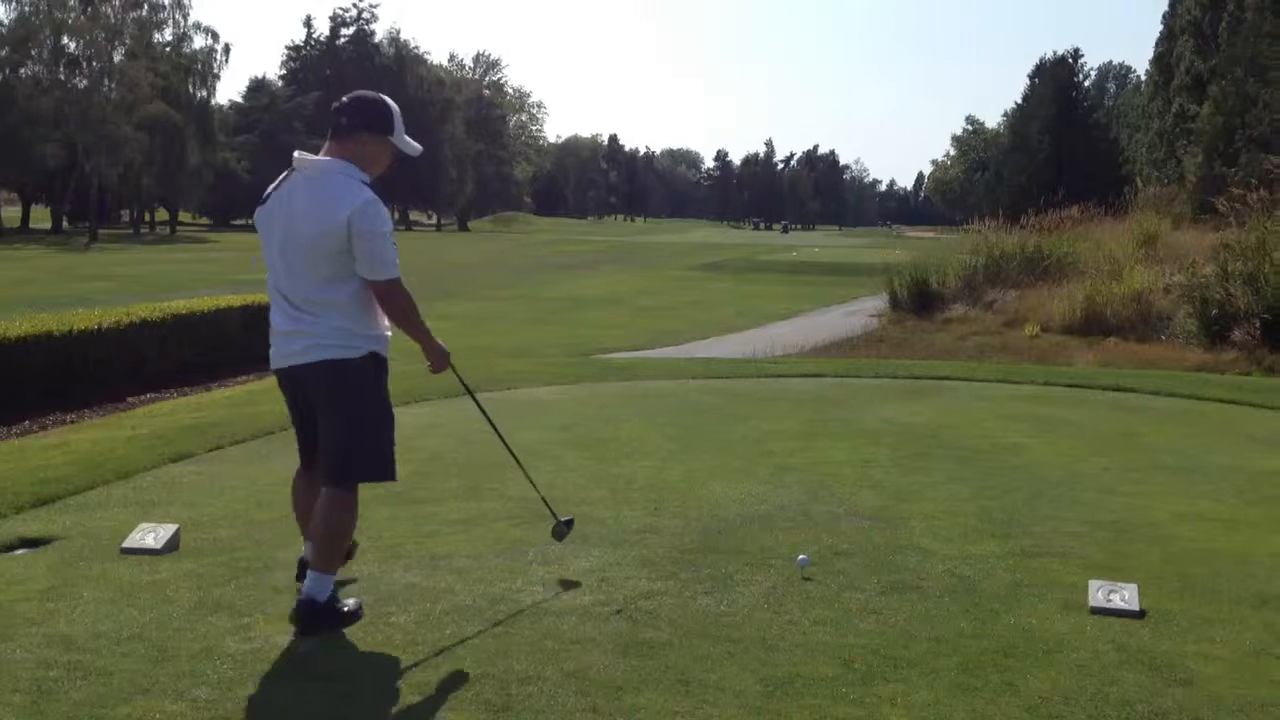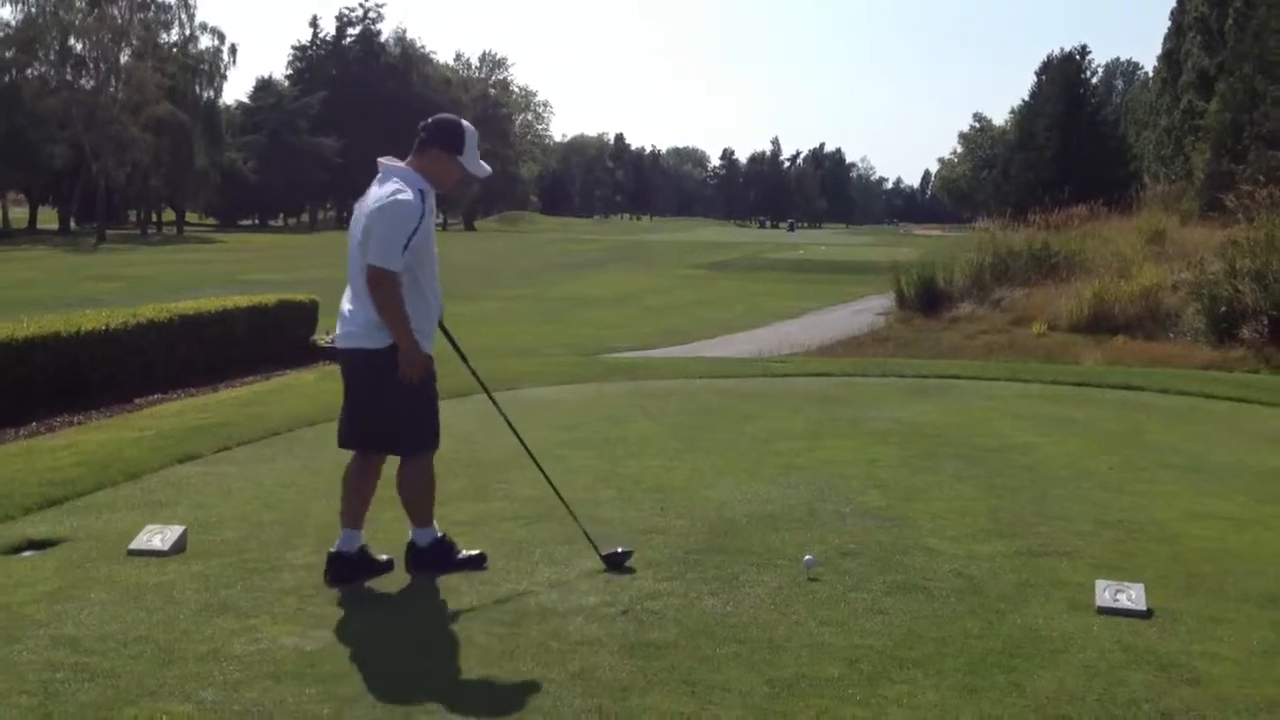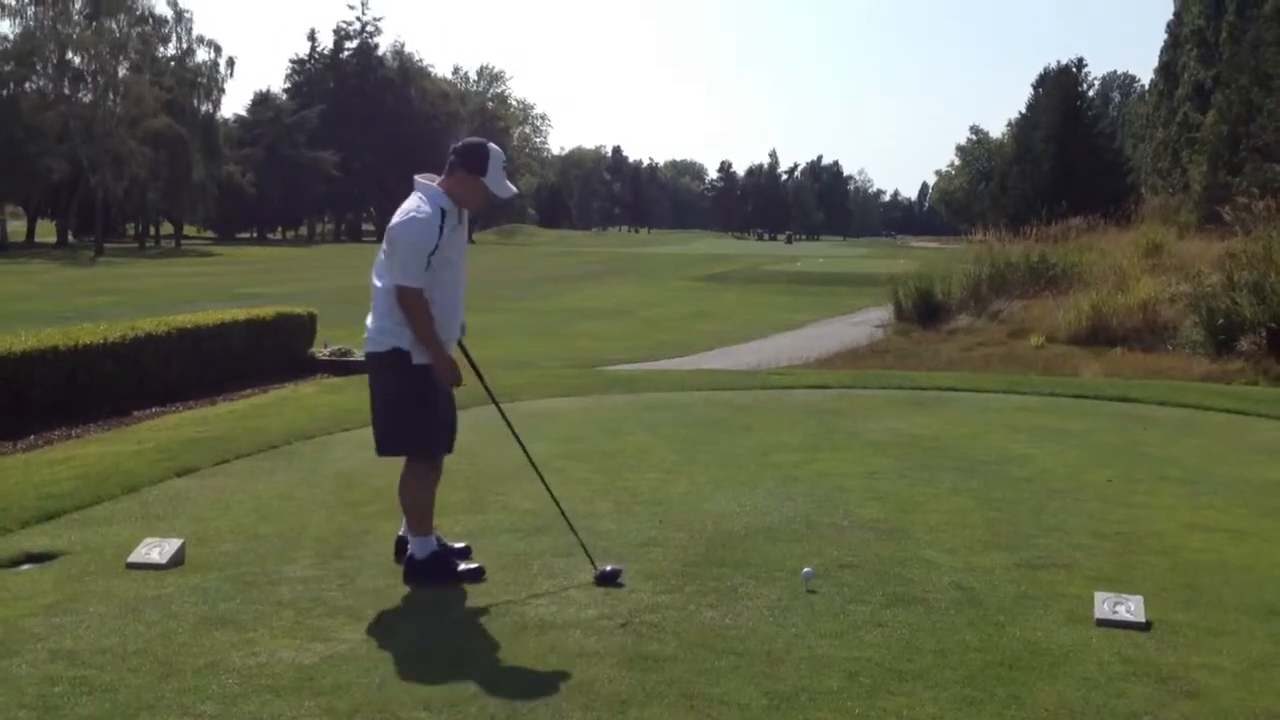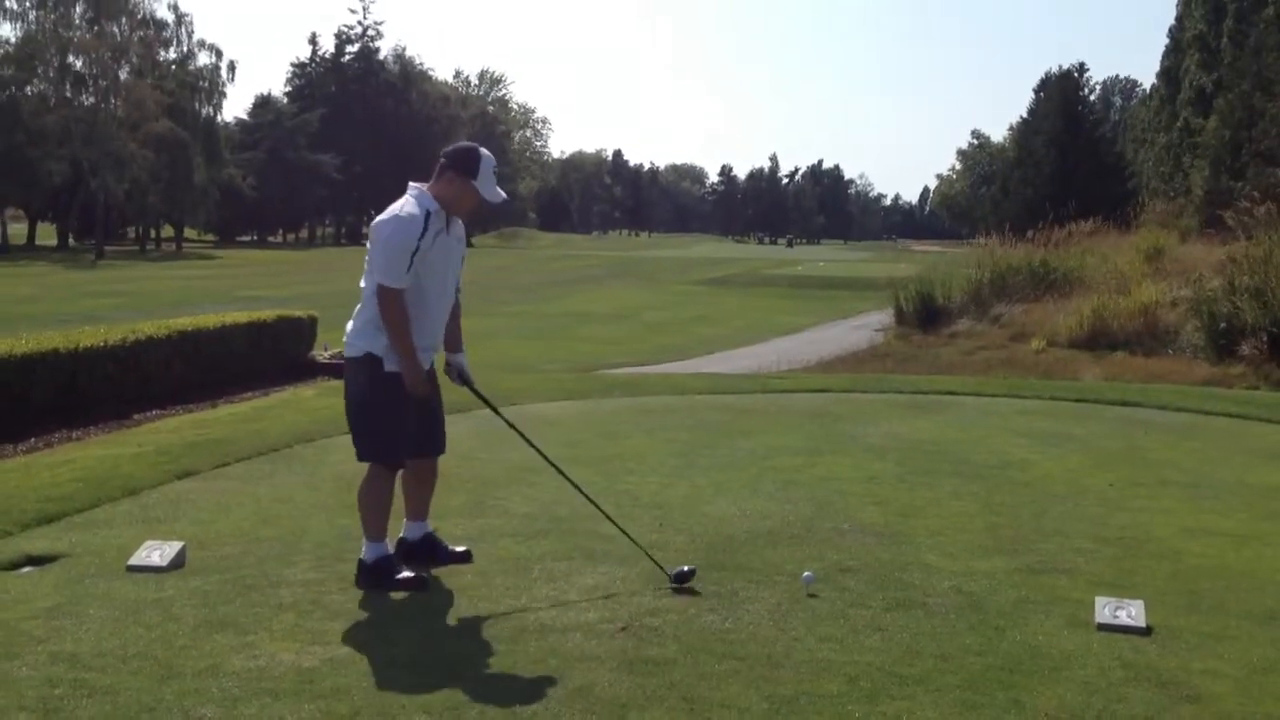
dt=0.7s
person 1, frame 1
left shoulder: (278, 190)
right shoulder: (360, 204)
right elbow: (388, 292)
right wrist: (430, 346)
left hip: (290, 354)
right hip: (346, 357)
left knee: (313, 461)
right knee: (342, 478)
left ankle: (316, 556)
right ankle: (316, 598)
person 1, frame 2
left shoulder: (390, 188)
right shoulder: (404, 203)
right elbow: (381, 280)
left wrist: (419, 322)
right wrist: (411, 346)
left hip: (361, 340)
right hip: (388, 346)
left knee: (370, 450)
right knee: (415, 449)
left ankle: (349, 552)
right ankle: (425, 545)
person 1, frame 3
left shoulder: (452, 212)
right shoulder: (421, 220)
right elbow: (409, 297)
left wrist: (454, 324)
right wrist: (442, 357)
left hip: (424, 352)
right hip: (403, 352)
left knee: (433, 452)
right knee: (421, 454)
left ankle: (416, 537)
right ankle: (422, 556)
person 1, frame 4
left shoulder: (453, 226)
right shoulder: (403, 223)
right elbow: (389, 300)
left wrist: (455, 354)
right wrist: (410, 366)
left hip: (416, 359)
right hip: (380, 359)
left knee: (426, 453)
right knee: (385, 461)
left ankle: (415, 538)
right ankle: (375, 559)
